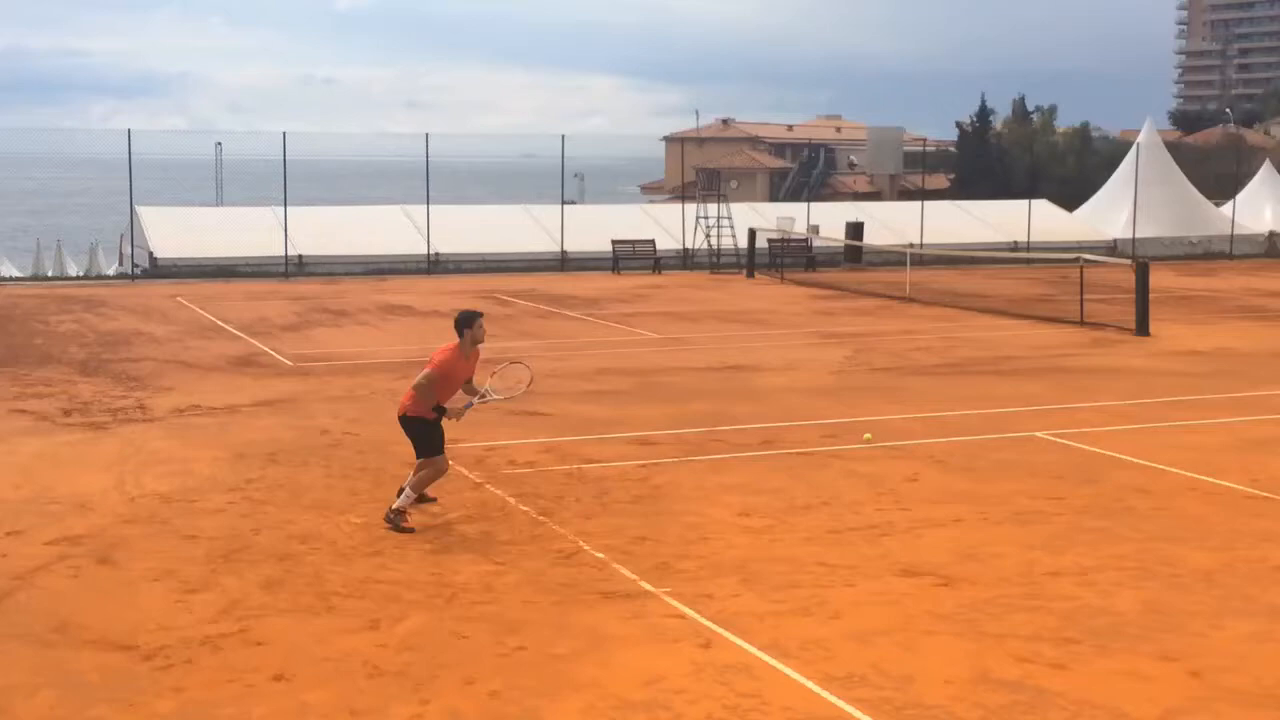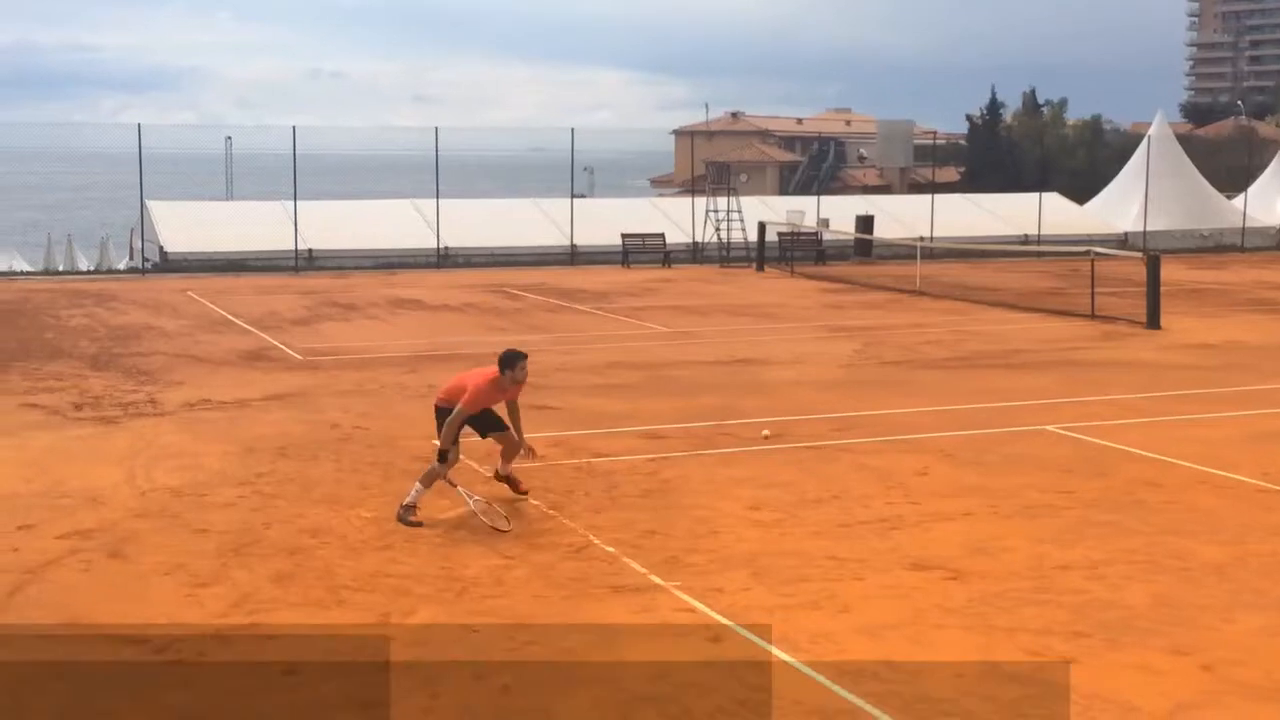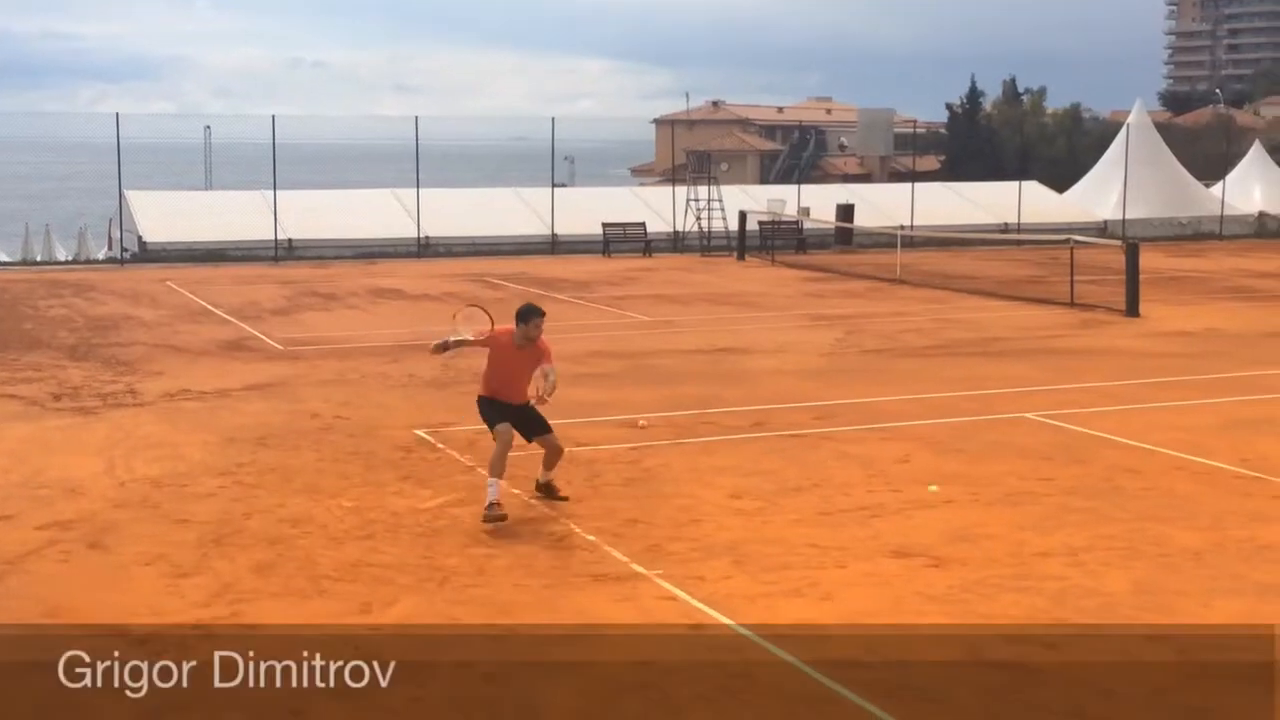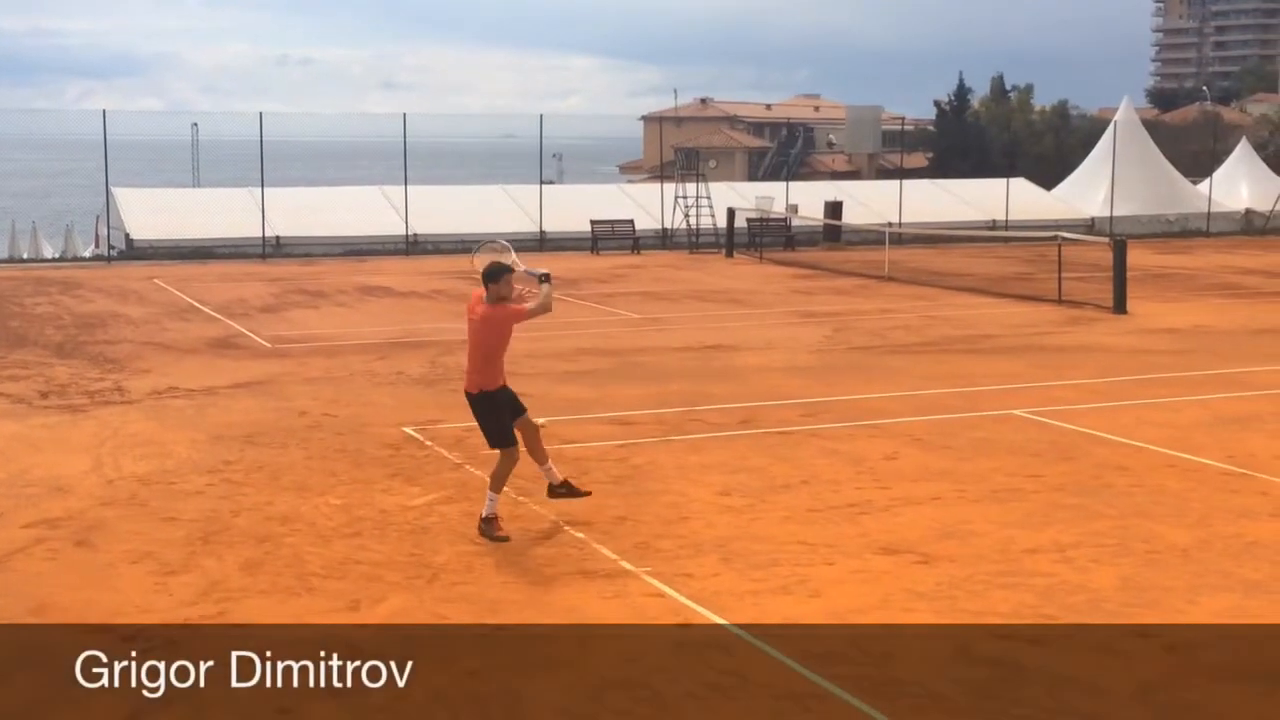
dt=0.5s
person 1, frame 1
left shoulder: (473, 354)
right shoulder: (447, 357)
left elbow: (468, 385)
right elbow: (418, 386)
left wrist: (478, 393)
right wrist: (443, 410)
left hip: (430, 413)
right hip: (414, 413)
left knee: (433, 461)
right knee: (440, 466)
left ankle: (412, 490)
right ankle: (397, 511)
person 1, frame 2
left shoulder: (517, 383)
right shoulder: (482, 387)
left elbow: (512, 407)
right elbow: (452, 422)
left wrist: (522, 440)
right wrist: (442, 459)
left hip: (478, 408)
right hip: (449, 405)
left knee: (512, 443)
right knee: (450, 458)
left ankle: (504, 473)
right ankle: (408, 505)
person 1, frame 3
left shoulder: (541, 348)
right shoulder: (497, 337)
left elbow: (551, 378)
right elbow: (462, 341)
left wrist: (545, 394)
right wrist: (445, 345)
left hip: (520, 403)
right hip: (492, 400)
left knee: (555, 447)
right knee: (505, 438)
left ankle: (544, 482)
right ankle: (492, 505)
person 1, frame 4
left shoulder: (477, 298)
right shoulder: (502, 316)
right elbow: (544, 305)
left wrist: (512, 298)
right wrist: (545, 281)
left hip: (493, 384)
right hip: (483, 392)
left knee: (530, 429)
right knee: (510, 454)
left ankle: (556, 483)
right ankle: (488, 518)
